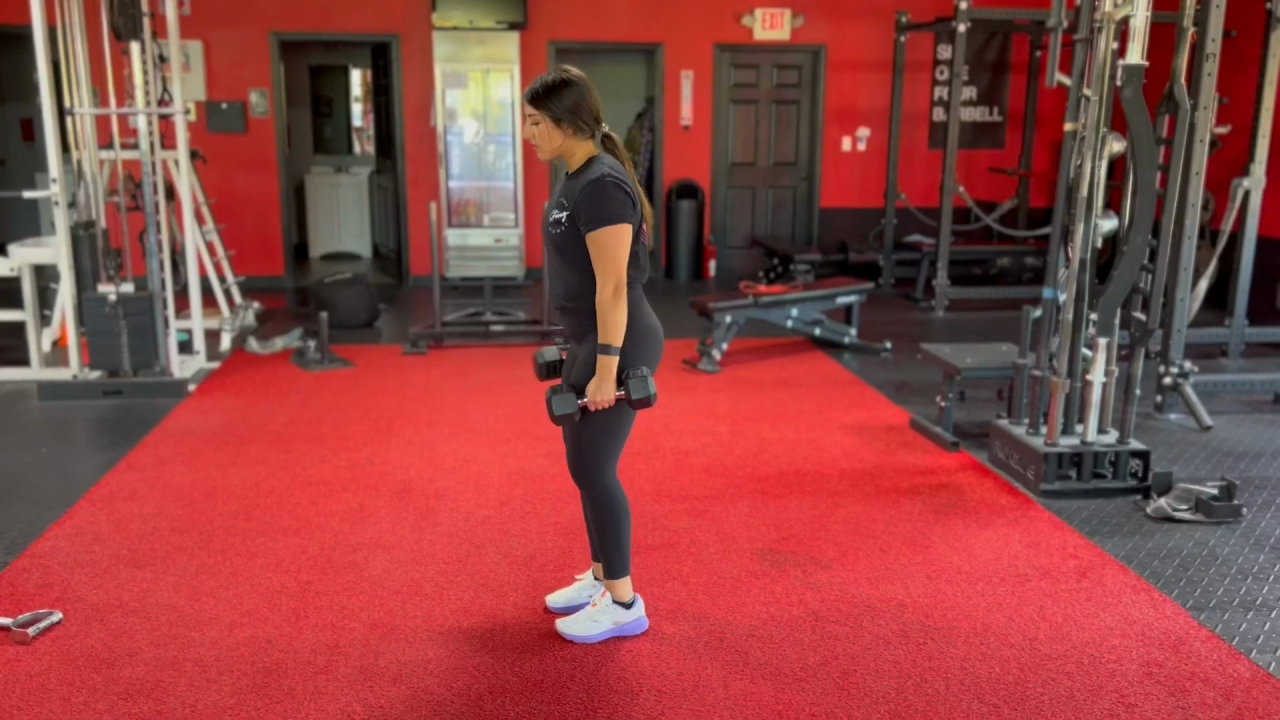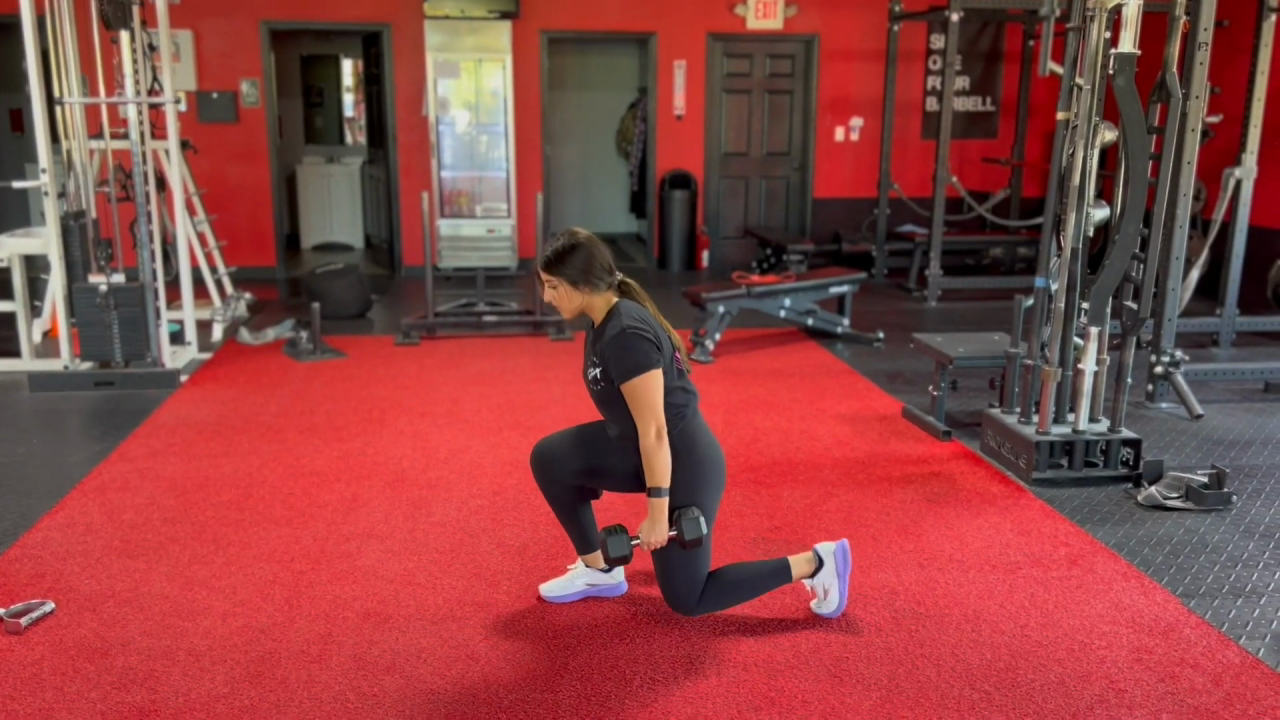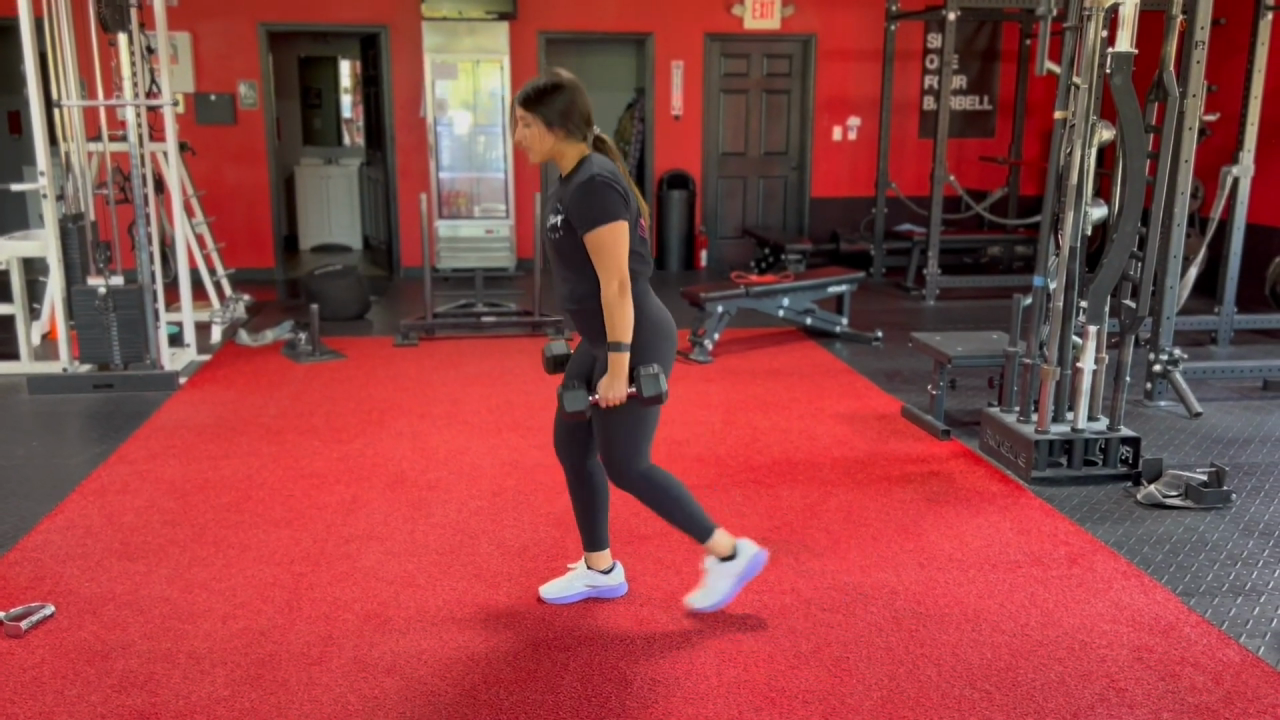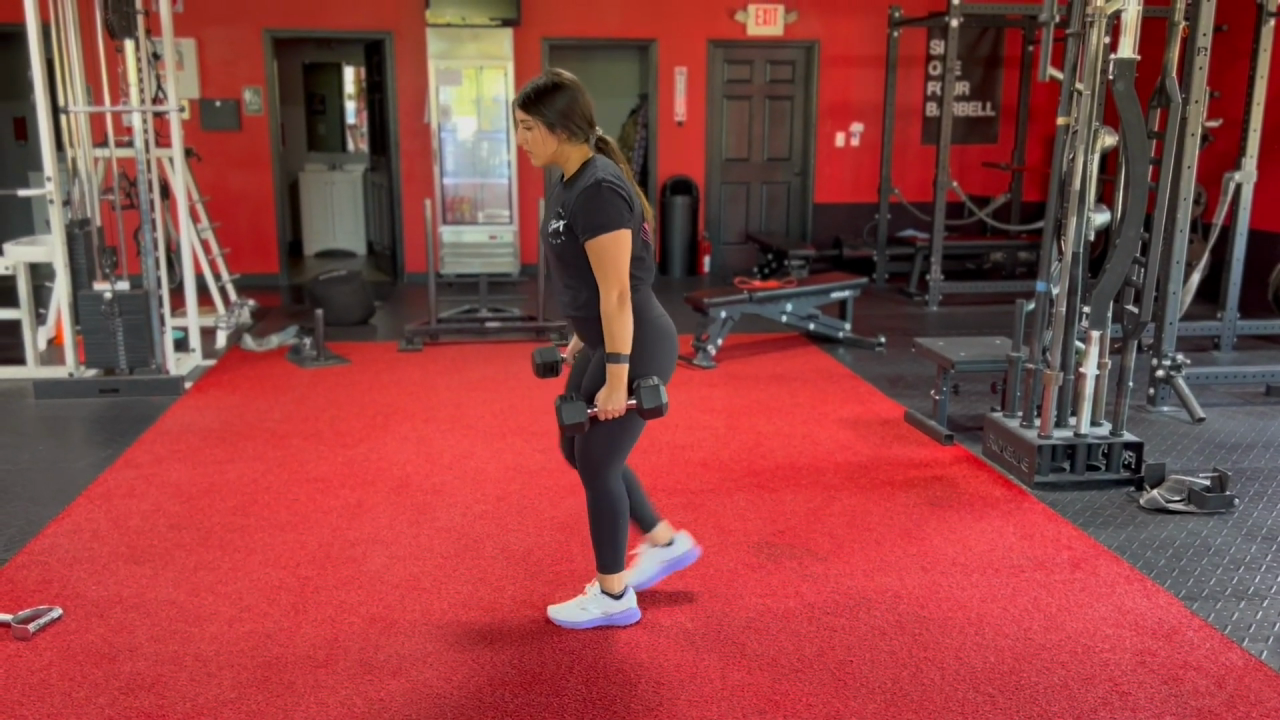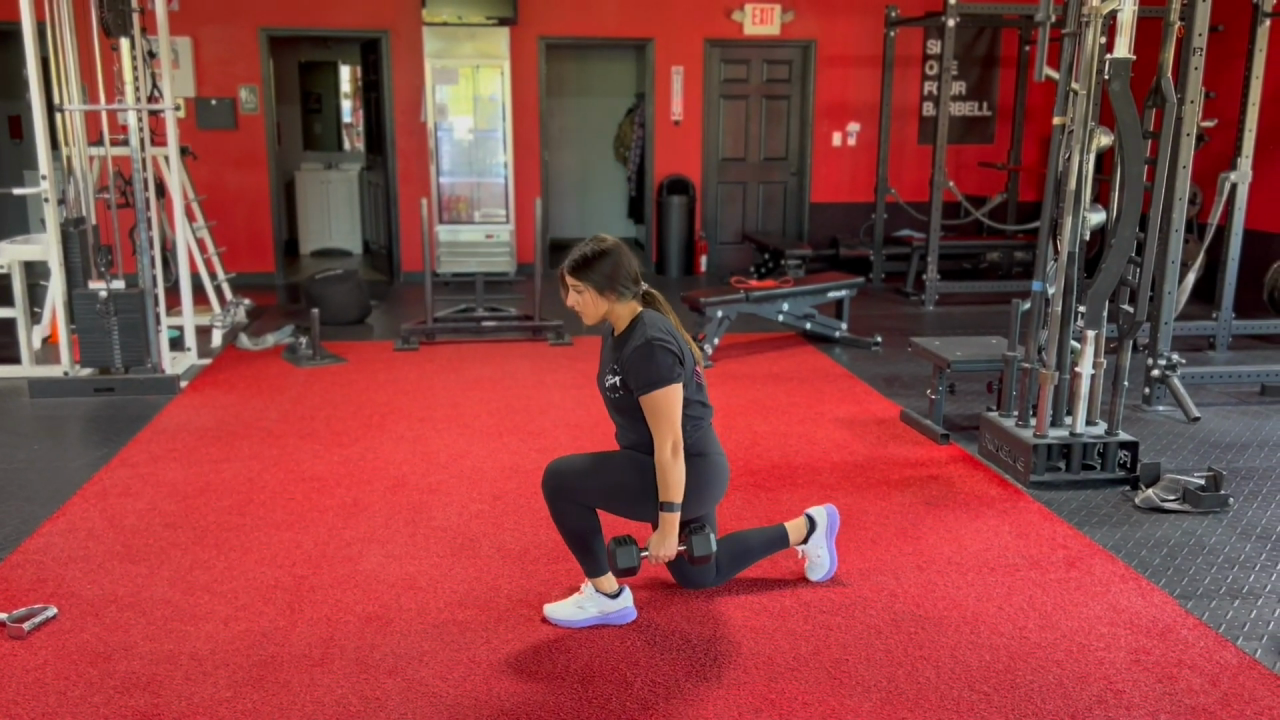
dt=1s
person 1, frame 1
left shoulder: (602, 184)
right shoulder: (579, 178)
left elbow: (614, 286)
left wrist: (606, 370)
left hip: (619, 343)
right hip: (592, 339)
left knee: (591, 469)
right knee: (586, 463)
left ankle: (623, 604)
right ankle: (603, 576)
person 1, frame 2
left shoulder: (626, 335)
right shoulder: (607, 320)
left elbow: (654, 431)
left wrist: (658, 510)
right wrist: (603, 468)
left hip: (684, 463)
right hip: (650, 451)
left knee: (686, 598)
right knee: (549, 460)
left ankle: (817, 563)
right ankle: (599, 569)
person 1, frame 3
left shoulder: (595, 184)
right shoulder: (575, 179)
left elbow: (618, 283)
left wrist: (617, 367)
right wrist: (589, 340)
left hip: (635, 339)
right hip: (605, 336)
left knee: (626, 464)
right knee: (571, 446)
left ankle: (731, 553)
right ankle: (601, 569)
person 1, frame 4
left shoulder: (598, 190)
right shoulder: (571, 181)
left elbow: (617, 292)
left wrist: (617, 379)
right wrist: (581, 339)
left hip: (636, 349)
right hip: (606, 343)
left knee: (597, 462)
right knee: (580, 452)
left ankle: (614, 595)
right ankle: (663, 542)
person 1, frame 5
left shoulder: (649, 347)
right shoulder: (622, 329)
left elbow: (671, 445)
left wrist: (668, 525)
right wrist: (629, 478)
left hip: (690, 472)
right hip: (680, 469)
left knee: (561, 480)
right knee: (699, 574)
left ankle: (606, 596)
right ankle: (809, 527)
